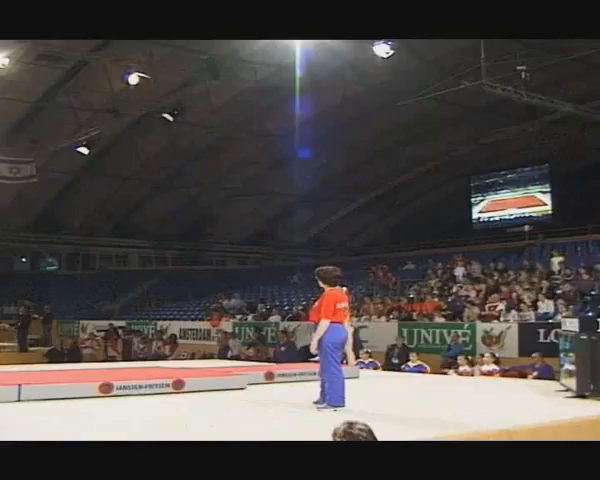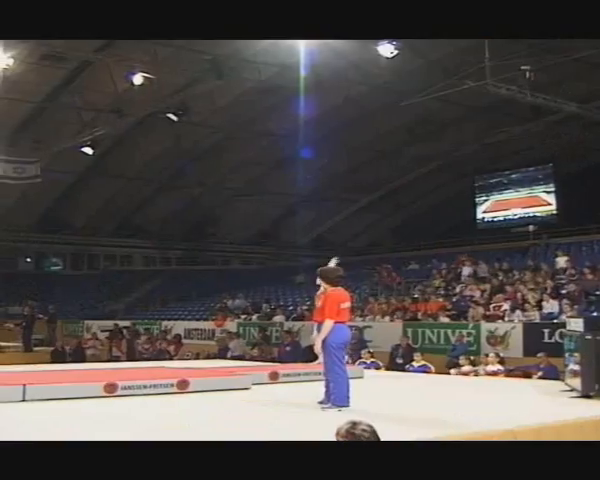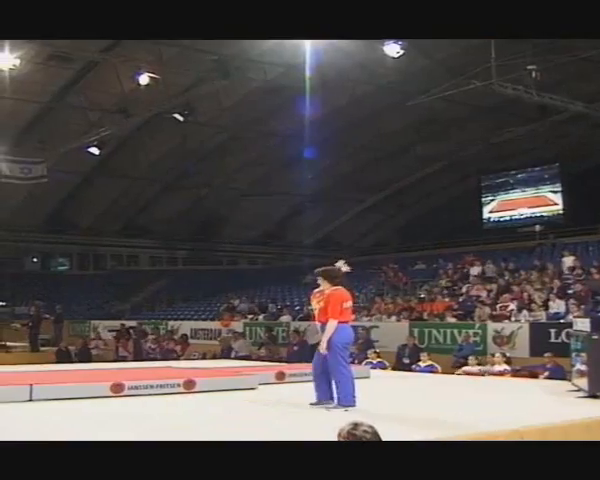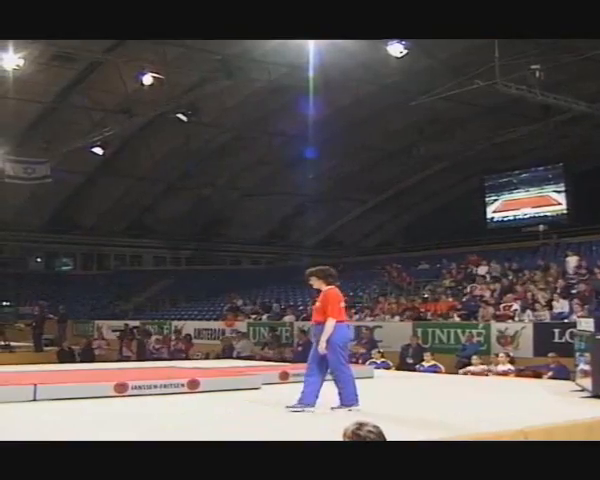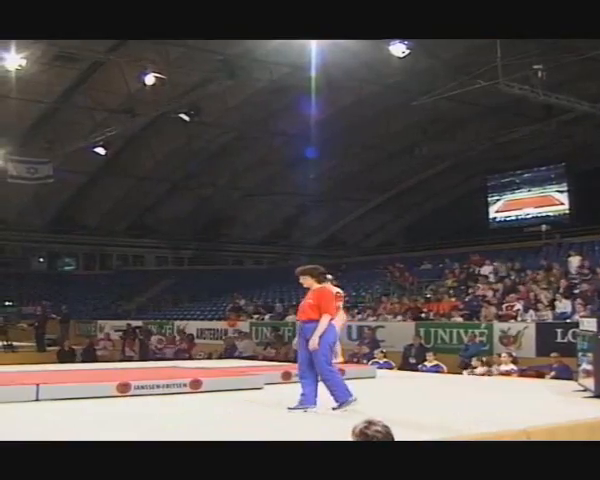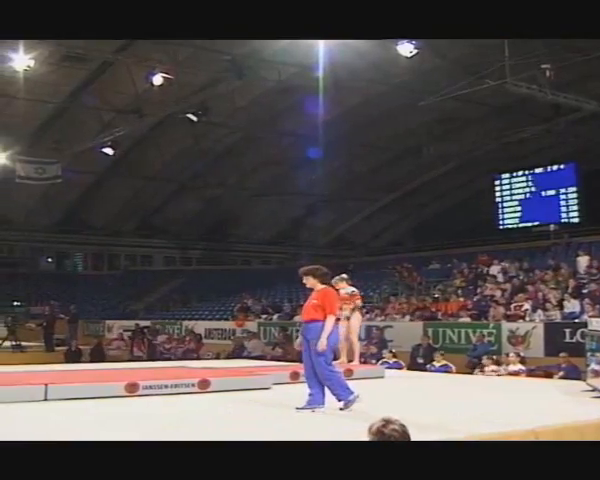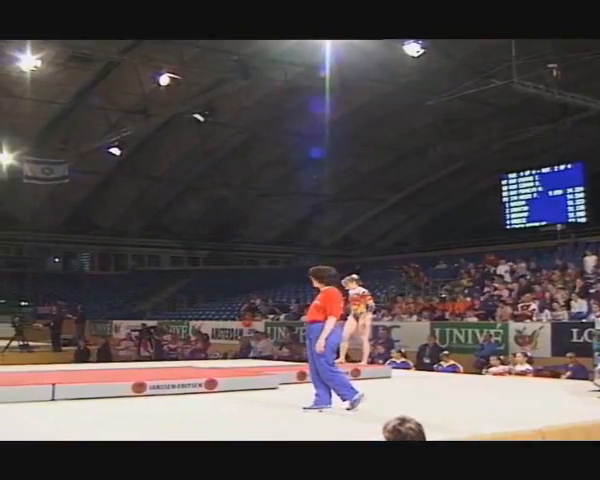
dt=0.4s
person 1, frame 1
left shoulder: (329, 295)
right shoulder: (341, 293)
left elbow: (325, 320)
left wrist: (315, 339)
left hip: (329, 333)
right hip: (339, 331)
left knee: (331, 368)
right knee: (328, 367)
left ankle: (335, 401)
right ankle: (326, 398)
person 1, frame 2
left shoulder: (332, 295)
right shoulder: (343, 293)
left elbow: (329, 320)
left wrist: (319, 339)
left hip: (333, 333)
right hip: (342, 331)
left knee: (335, 368)
right knee: (332, 368)
left ankle: (339, 401)
right ankle: (331, 397)
person 1, frame 3
left shoulder: (335, 295)
right shoulder: (341, 292)
left elbow: (333, 320)
left wrist: (324, 340)
left hip: (337, 334)
right hip: (340, 333)
left knee: (339, 368)
right knee: (320, 365)
left ankle: (346, 402)
right ankle: (325, 398)
person 1, frame 4
left shoulder: (332, 294)
right shoulder: (326, 293)
left elbow: (332, 319)
left wrist: (323, 340)
left hip: (334, 334)
right hip: (324, 334)
left knee: (339, 368)
right knee: (314, 369)
left ankle: (350, 401)
right ankle: (307, 401)
person 1, frame 5
left shoulder: (325, 292)
right shoulder: (310, 293)
left elbow: (326, 316)
left wrist: (316, 336)
right wrist: (299, 336)
left hip: (321, 332)
right hip: (306, 333)
left knee: (324, 367)
right knee: (305, 369)
left ankle: (345, 397)
right ankle: (308, 401)
person 1, frame 6
left shoulder: (328, 293)
right shoulder: (314, 294)
left elbow: (331, 317)
left wrist: (324, 337)
right wrist: (301, 337)
left hip: (322, 332)
right hip: (309, 332)
left knee: (323, 368)
right knee: (310, 369)
left ankle: (347, 395)
right ankle: (316, 401)
person 1, frame 7
left shoulder: (332, 293)
right shoulder: (323, 293)
left elbow: (332, 318)
left wrist: (322, 338)
left hip: (325, 333)
right hip: (314, 333)
left knee: (327, 368)
right knee: (316, 369)
left ankle: (352, 395)
right ankle: (322, 401)
